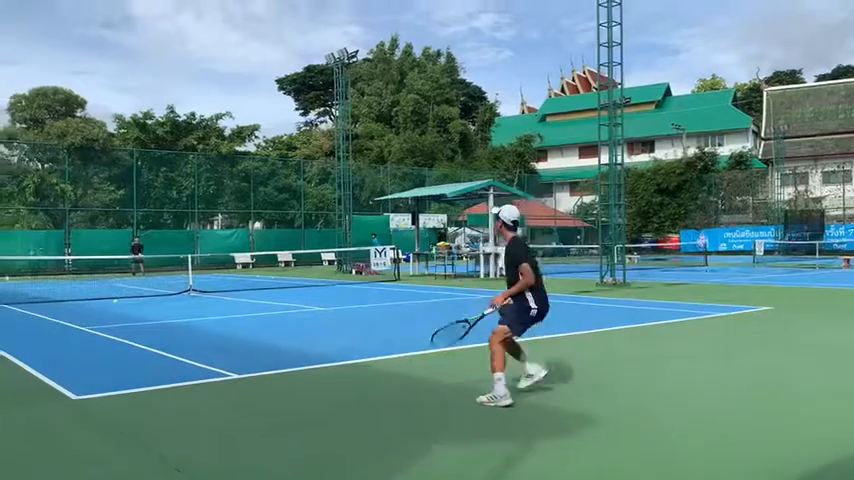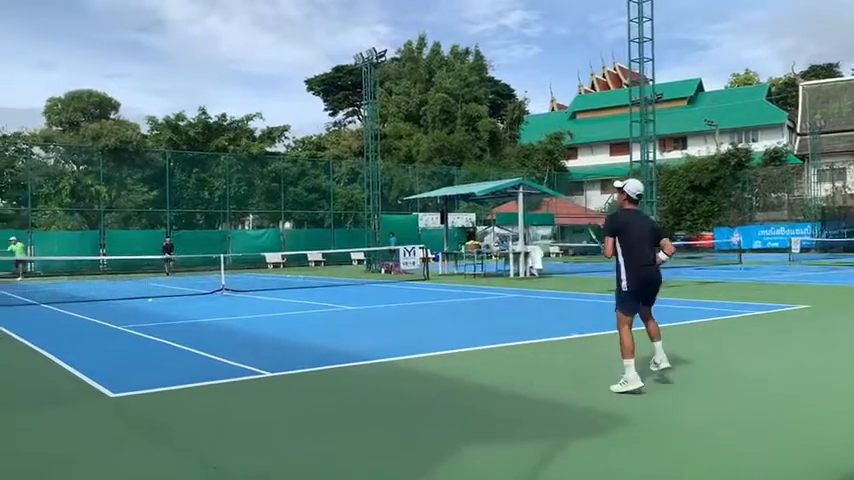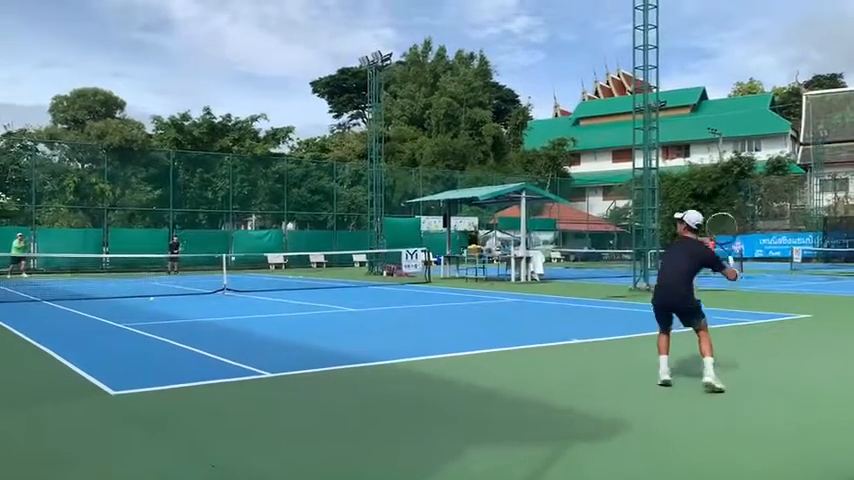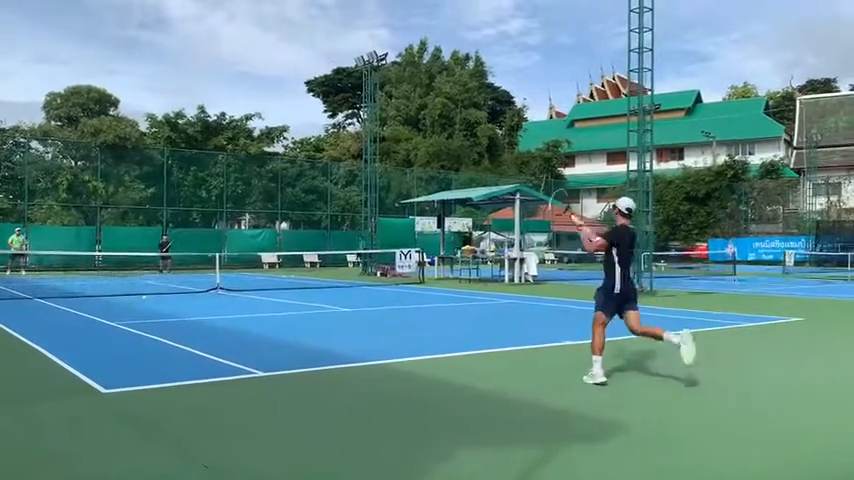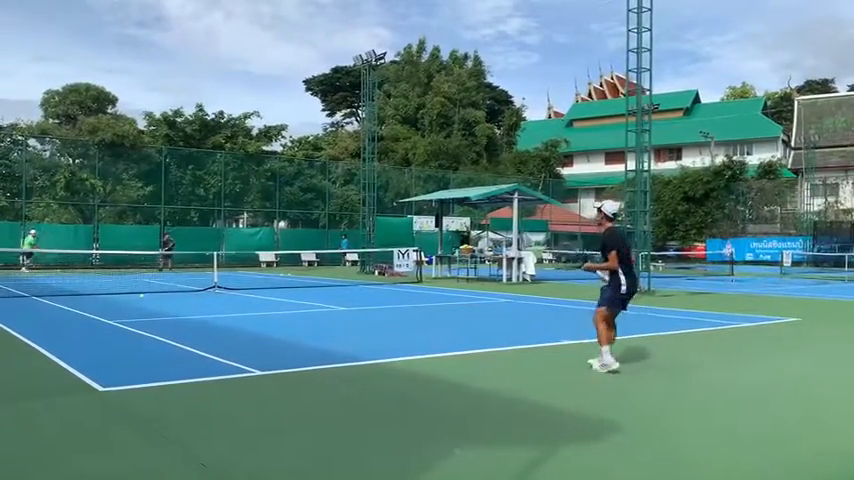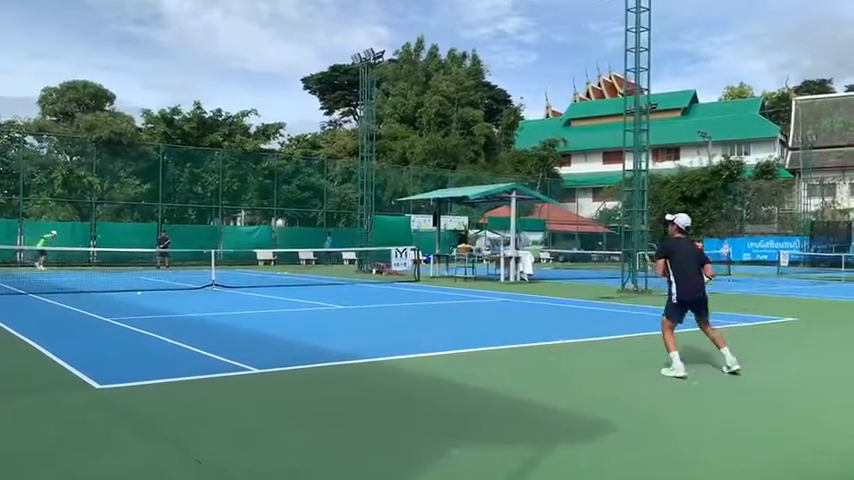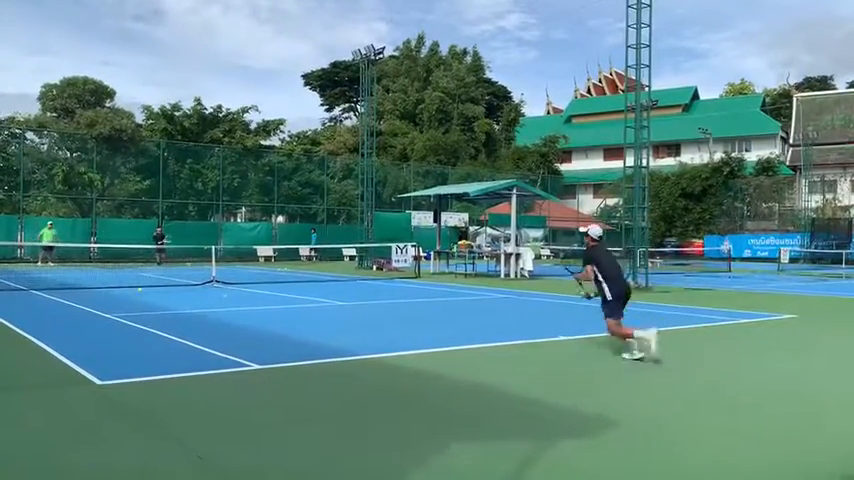
dt=0.7s
person 1, frame 1
left shoulder: (514, 248)
right shoulder: (517, 245)
left elbow: (529, 279)
left wrist: (504, 296)
right wrist: (511, 297)
left hip: (531, 305)
right hip: (529, 302)
left knee: (495, 339)
right knee: (504, 338)
left ankle: (500, 393)
right ankle: (532, 369)
person 1, frame 2
left shoulder: (614, 219)
right shoulder: (648, 221)
left elbow: (609, 253)
right elbow: (669, 249)
left wrist: (614, 246)
left hip: (630, 279)
right hip: (653, 277)
left knee: (624, 325)
right knee: (646, 315)
left ankle: (631, 377)
right ankle: (660, 357)
person 1, frame 3
left shoulder: (673, 244)
right shoulder: (704, 251)
right elbow: (731, 276)
right wrist: (732, 267)
left hip: (660, 297)
right hip: (683, 298)
left knee: (664, 332)
right knee: (702, 333)
left ankle: (664, 371)
right ankle: (710, 375)
person 1, frame 4
left shoulder: (617, 232)
right shoulder: (629, 233)
left elbow: (591, 248)
left wrist: (583, 231)
left hip: (614, 286)
right hip: (627, 287)
left knee: (598, 325)
right knee: (636, 327)
left ankle: (597, 372)
right ankle: (677, 339)
person 1, frame 5
left shoulder: (607, 236)
right shoulder: (618, 234)
left elbow: (613, 265)
right elbow: (625, 260)
left wrist: (592, 266)
right wrist: (606, 272)
left hip: (621, 284)
right hip: (627, 284)
left knee: (600, 318)
right knee: (608, 318)
left ankle: (607, 360)
right ankle: (606, 357)
person 1, frame 6
left shoulder: (666, 245)
right shoulder: (695, 248)
left elbow: (660, 272)
right elbow: (709, 273)
left hip: (680, 293)
right hip: (699, 293)
left knee: (667, 328)
right knee: (706, 327)
left ankle: (677, 366)
right ankle: (730, 361)
person 1, frame 7
left shoulder: (590, 252)
right shoulder: (606, 252)
left elbow: (590, 276)
left wrist: (579, 276)
right wrist: (597, 293)
left hip: (611, 291)
right hip: (624, 288)
left knee: (615, 330)
right knee: (614, 323)
left ankle: (645, 335)
right ankle: (634, 349)
